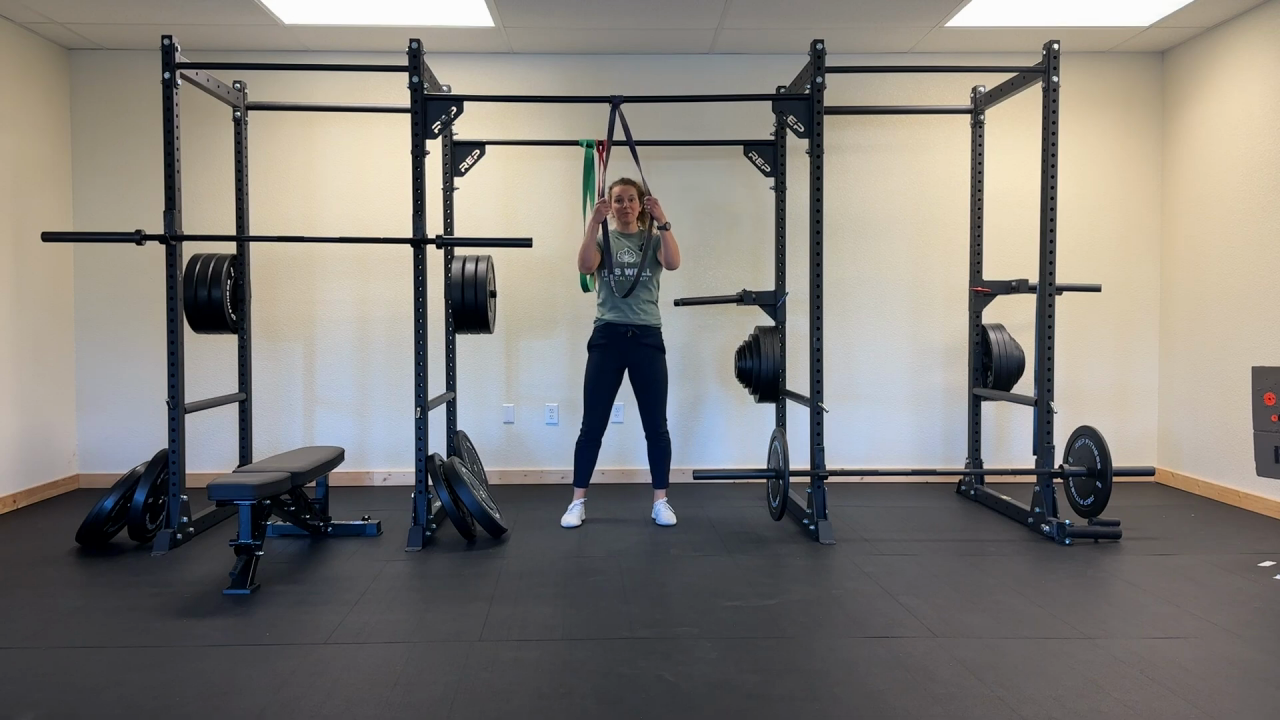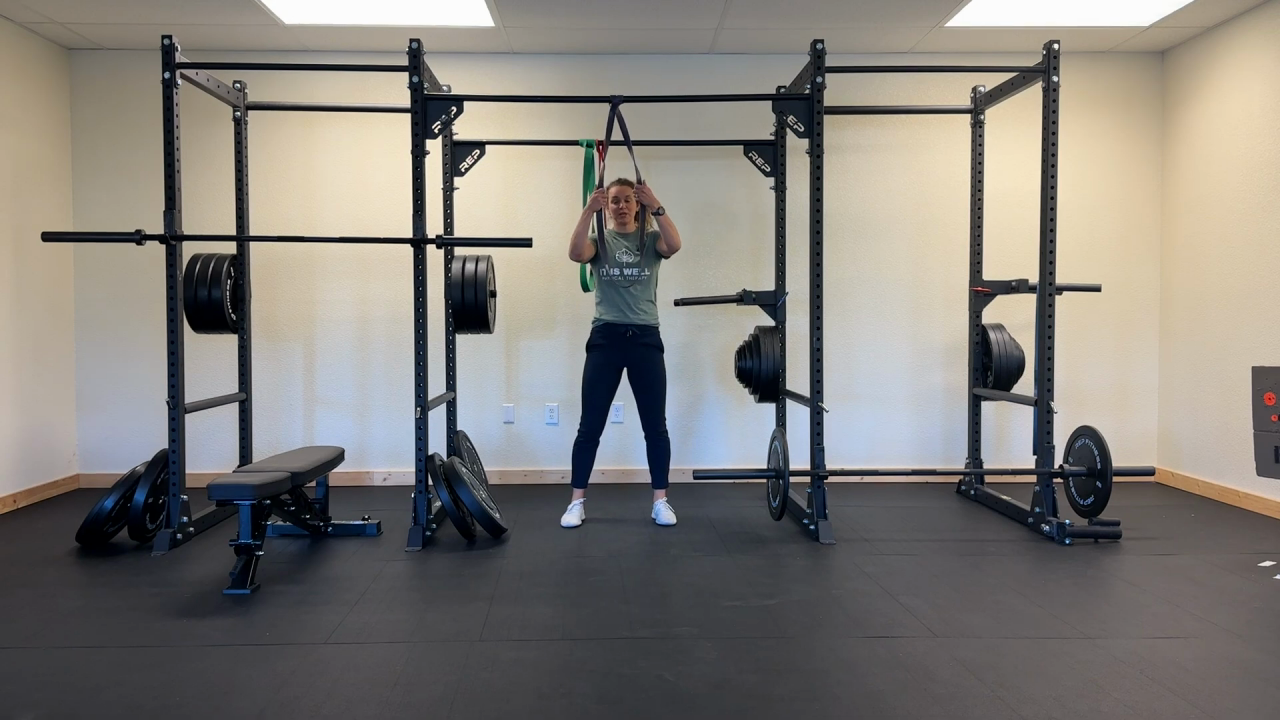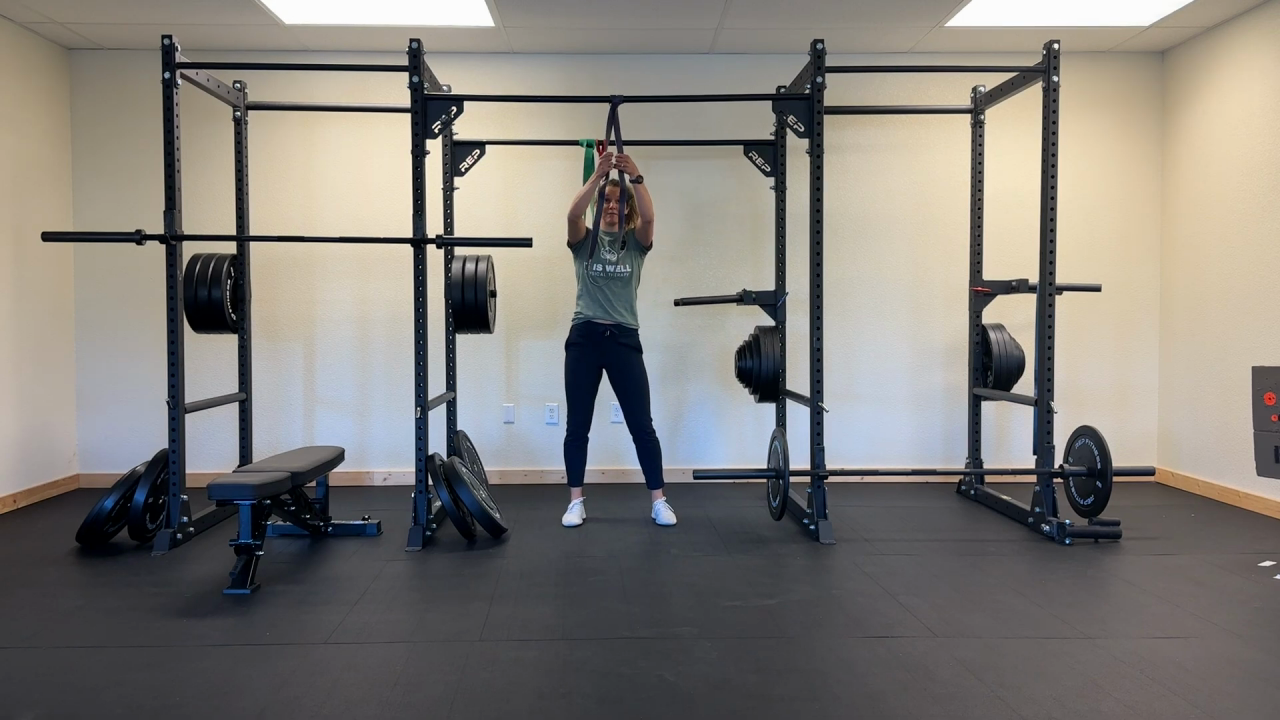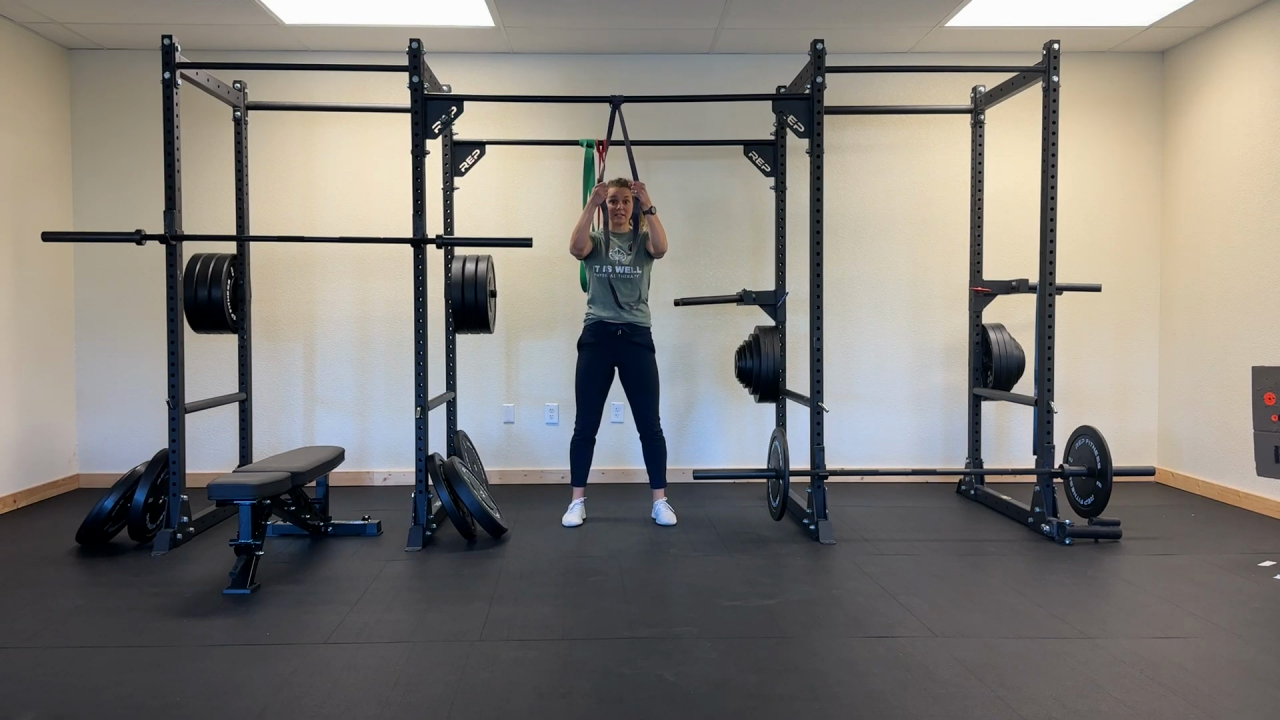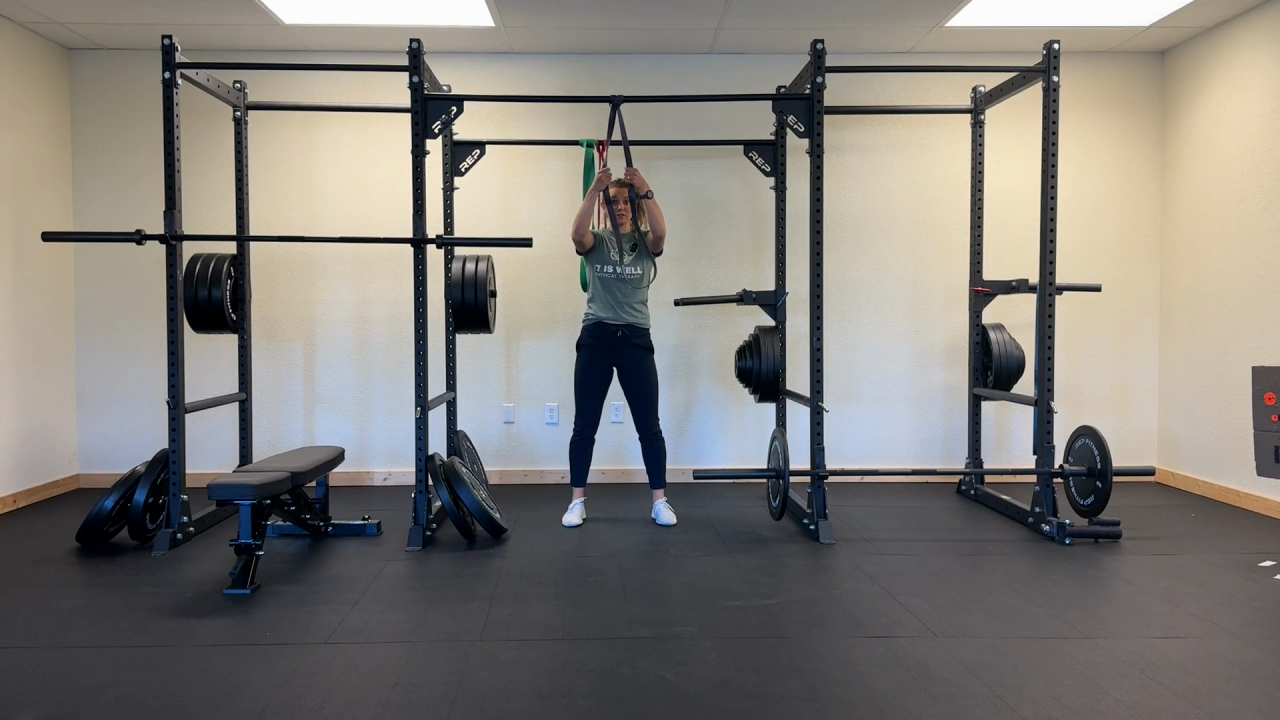
dt=1s
person 1, frame 1
left shoulder: (653, 240)
right shoulder: (602, 240)
left elbow: (673, 263)
right elbow: (585, 267)
left wrist: (662, 222)
right wrist: (594, 222)
left hip: (647, 339)
right hip: (607, 338)
left knee: (656, 426)
right knee: (592, 425)
left ankle: (660, 501)
right ankle: (577, 502)
person 1, frame 2
left shoulder: (650, 238)
right shoulder: (599, 240)
left elbow: (675, 245)
right elbow: (575, 254)
left wrist: (656, 207)
right wrist: (589, 211)
left hip: (645, 339)
right hip: (605, 338)
left knee: (655, 426)
right knee: (590, 425)
left ankle: (660, 501)
right ankle: (577, 502)
person 1, frame 3
left shoulder: (636, 241)
right shoulder: (583, 239)
left elbow: (648, 217)
right elbow: (573, 214)
left wrist: (636, 176)
right wrist: (597, 175)
left hip: (624, 339)
right hip: (584, 338)
left knee: (642, 425)
right knee: (577, 425)
left ankle: (659, 501)
right ankle: (576, 502)
person 1, frame 4
left shoulder: (643, 240)
right shoulder: (595, 240)
left elbow: (661, 248)
right elbow: (576, 248)
left wrist: (648, 206)
right wrist: (591, 205)
left hip: (636, 337)
right hip: (597, 337)
left knee: (649, 425)
right knee: (585, 425)
left ankle: (660, 501)
right ankle: (577, 502)
person 1, frame 5
left shoulder: (645, 242)
right shoulder: (594, 242)
left elbow: (660, 232)
right elbow: (576, 234)
left wrist: (645, 190)
right wrist: (594, 189)
left hip: (635, 338)
right hip: (596, 337)
left knee: (649, 426)
right knee: (585, 425)
left ankle: (659, 501)
right ankle: (577, 501)
